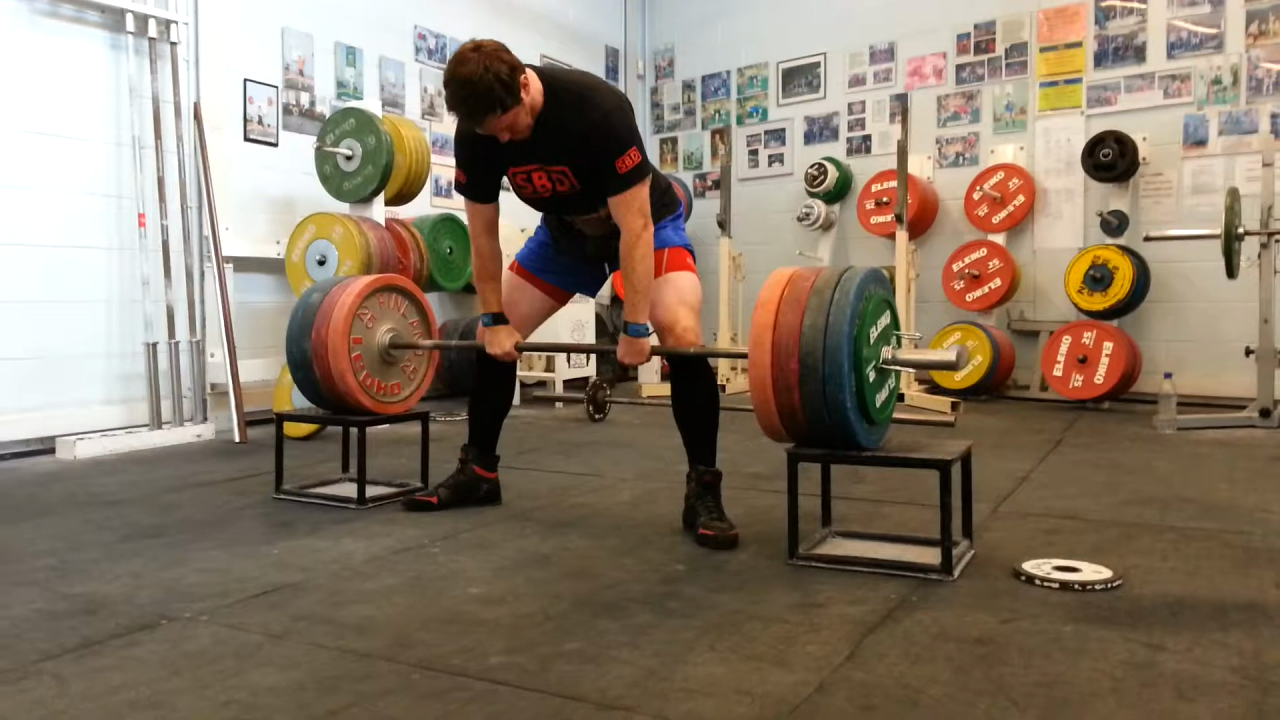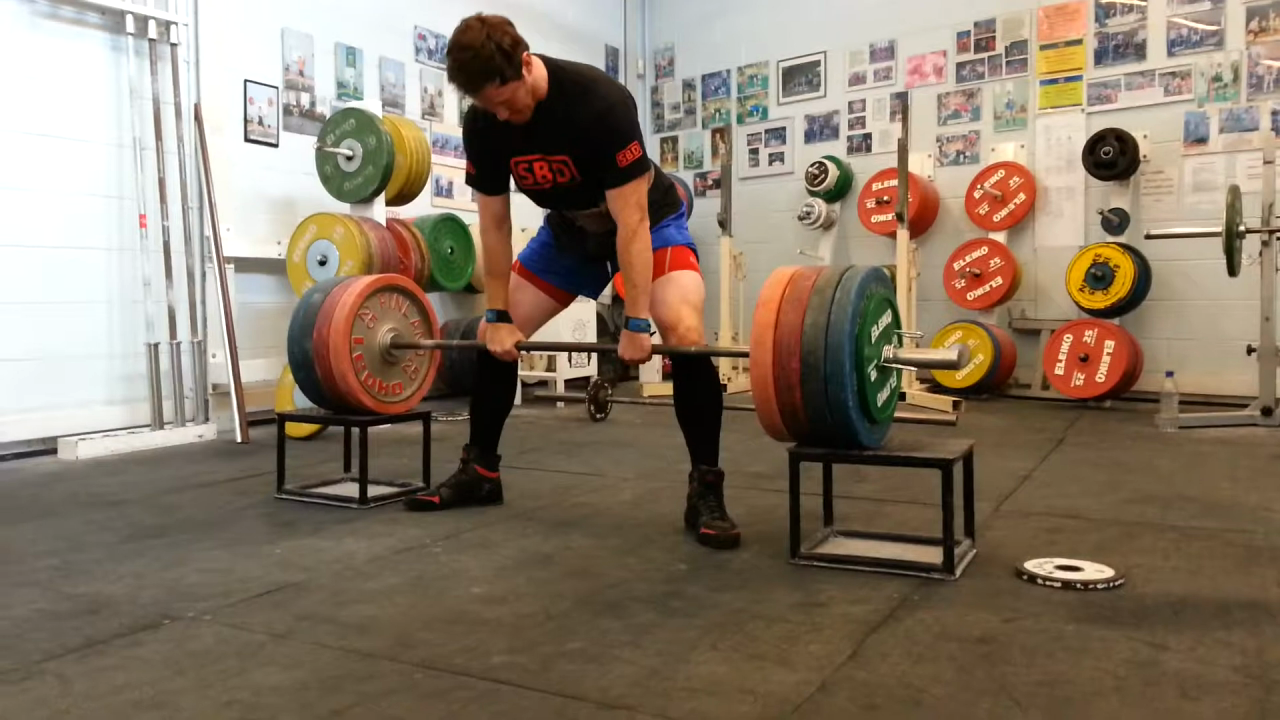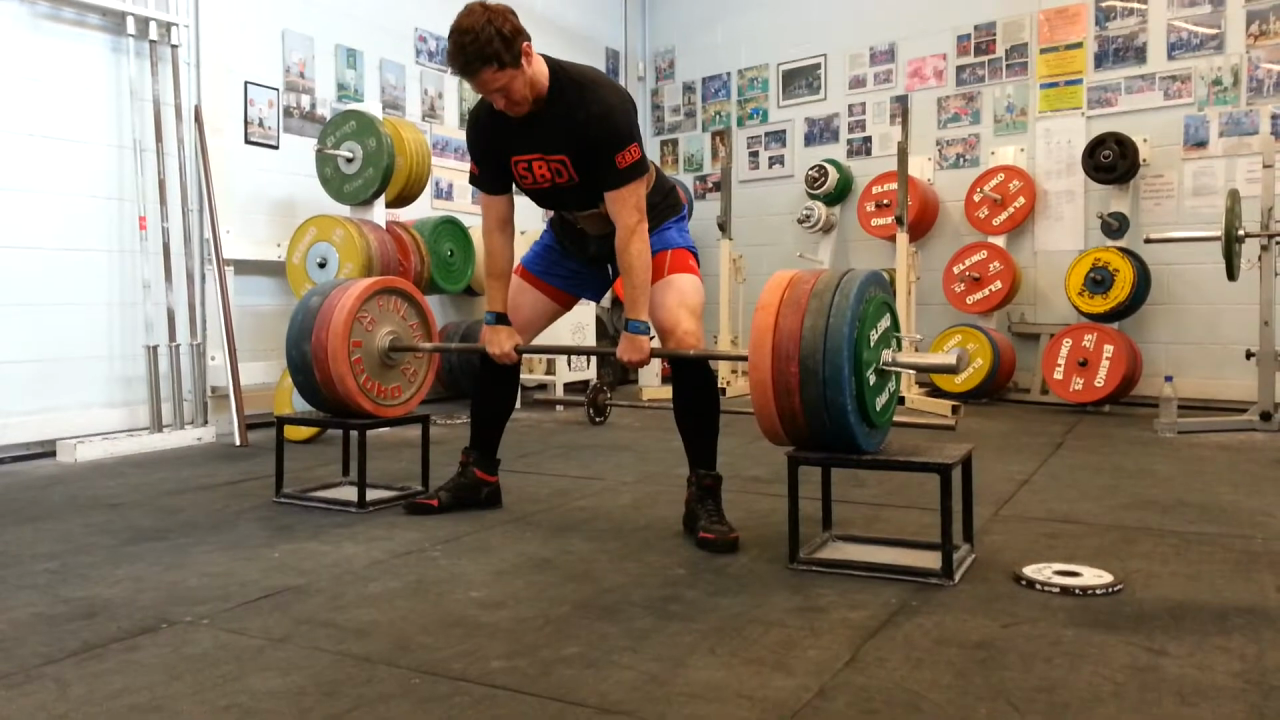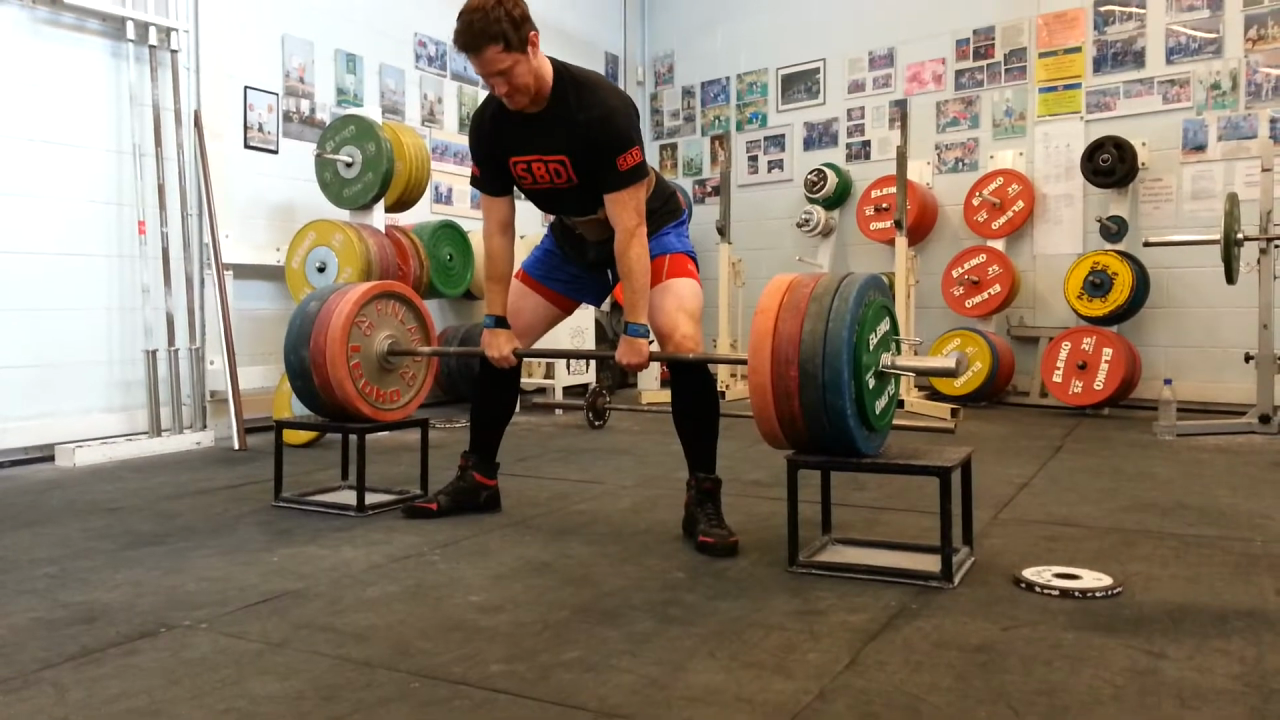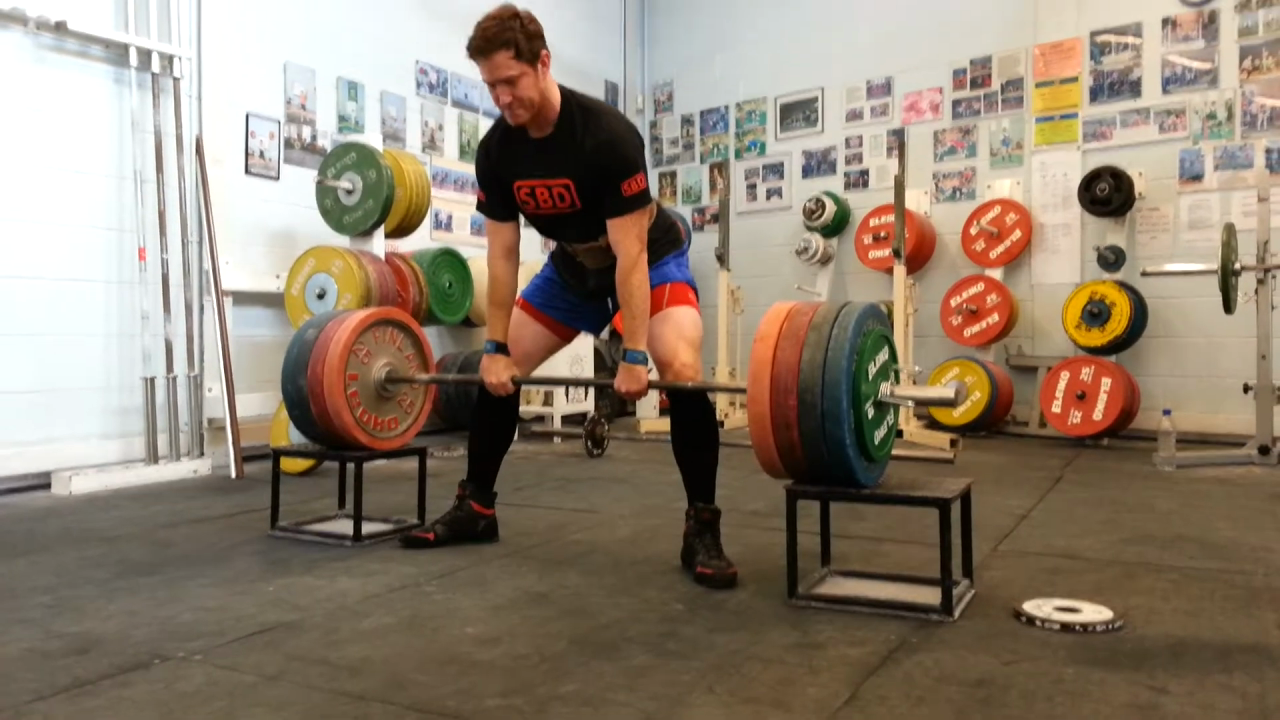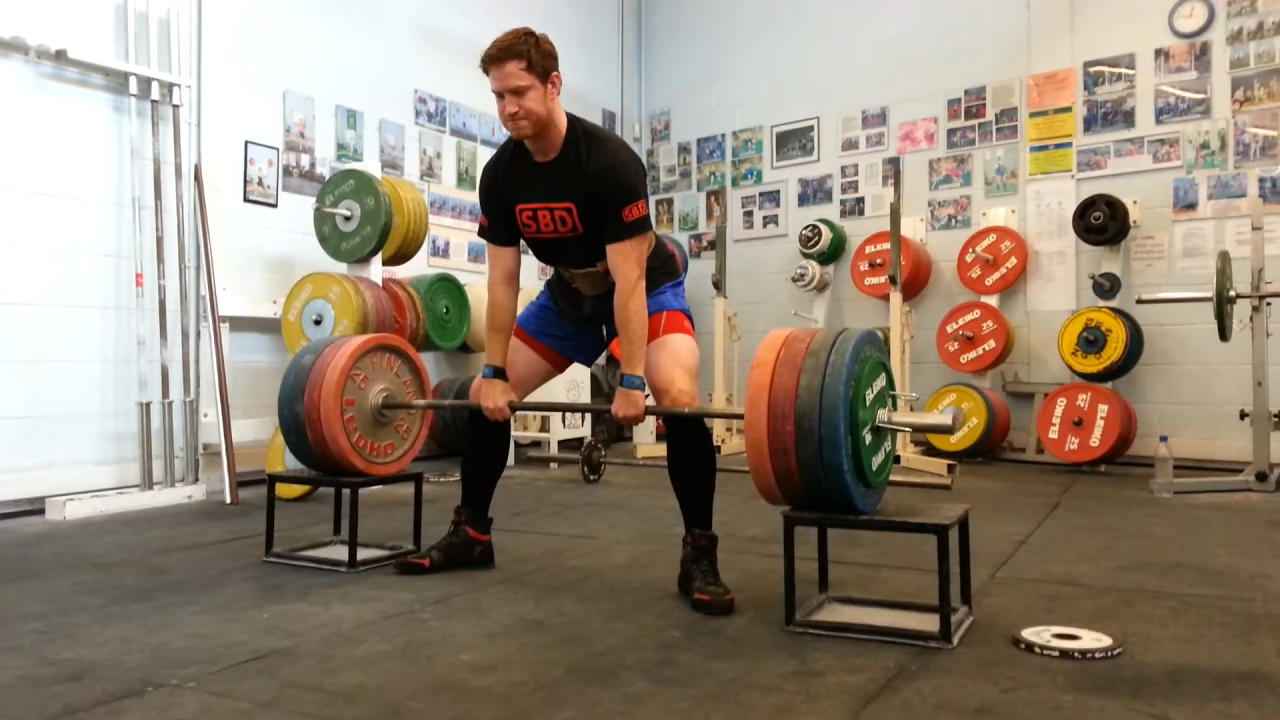
dt=0.3s
person 1, frame 1
left shoulder: (597, 108)
right shoulder: (476, 133)
left elbow: (634, 226)
right elbow: (483, 232)
left wrist: (635, 328)
right wrist: (492, 318)
left hip: (645, 222)
right hip: (565, 228)
left knee: (681, 334)
right knee: (495, 336)
left ankle: (703, 490)
right ankle: (478, 470)
person 1, frame 2
left shoulder: (600, 102)
right shoulder: (482, 124)
left elbow: (632, 221)
right elbow: (494, 224)
left wrist: (636, 323)
right wrist: (497, 315)
left hip: (648, 220)
right hip: (568, 228)
left knee: (685, 333)
right knee: (495, 336)
left ankle: (706, 490)
right ankle: (479, 470)
person 1, frame 3
left shoulder: (599, 102)
right shoulder: (486, 124)
left elbow: (630, 223)
right elbow: (497, 224)
left wrist: (636, 325)
right wrist: (497, 317)
left hip: (650, 224)
right hip: (571, 231)
left knee: (683, 337)
right knee: (497, 339)
left ankle: (704, 494)
right ankle: (479, 474)
person 1, frame 4
left shoulder: (601, 108)
right shoulder: (489, 124)
left elbow: (629, 227)
right elbow: (498, 227)
left wrist: (635, 330)
right wrist: (495, 320)
left hip: (650, 228)
right hip: (571, 237)
left knee: (681, 341)
right knee: (497, 344)
left ankle: (703, 499)
right ankle: (478, 478)
person 1, frame 5
left shoulder: (607, 134)
right shoulder: (496, 149)
left elbow: (631, 254)
right elbow: (502, 253)
left wrist: (634, 356)
right wrist: (496, 348)
left hip: (651, 260)
right hip: (572, 266)
left knee: (681, 369)
right knee: (495, 373)
left ankle: (702, 529)
right ankle: (476, 507)
person 1, frame 6
left shoulder: (611, 162)
right shoulder: (500, 173)
left elbow: (630, 279)
right elbow: (502, 279)
left wrist: (631, 382)
right wrist: (494, 372)
left hip: (647, 290)
right hip: (568, 295)
left knee: (677, 396)
right knee: (486, 394)
left ankle: (699, 556)
right ankle: (471, 533)
